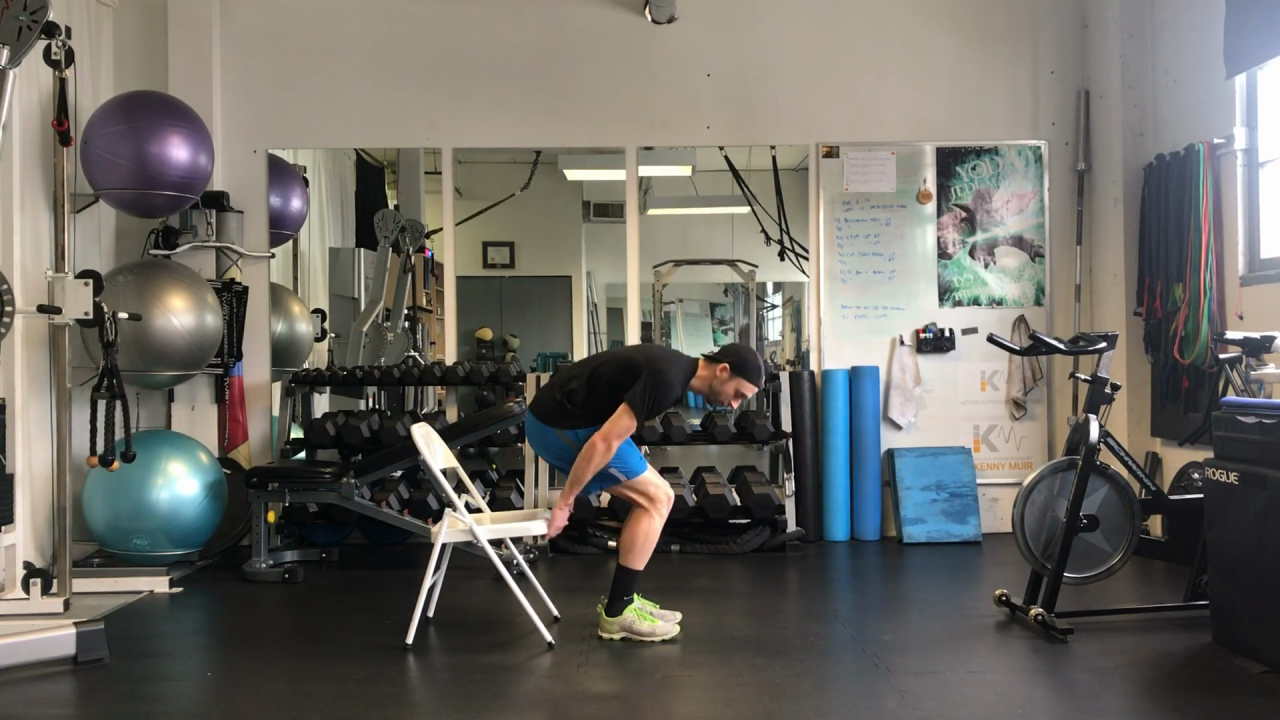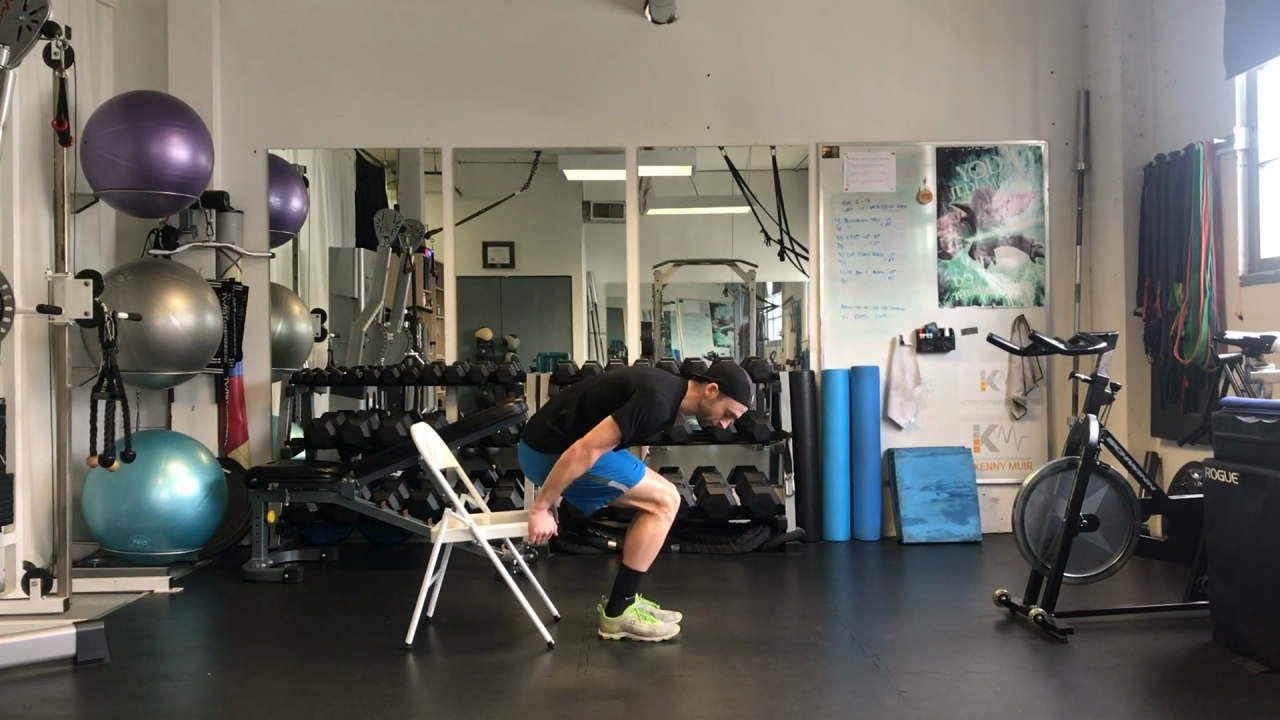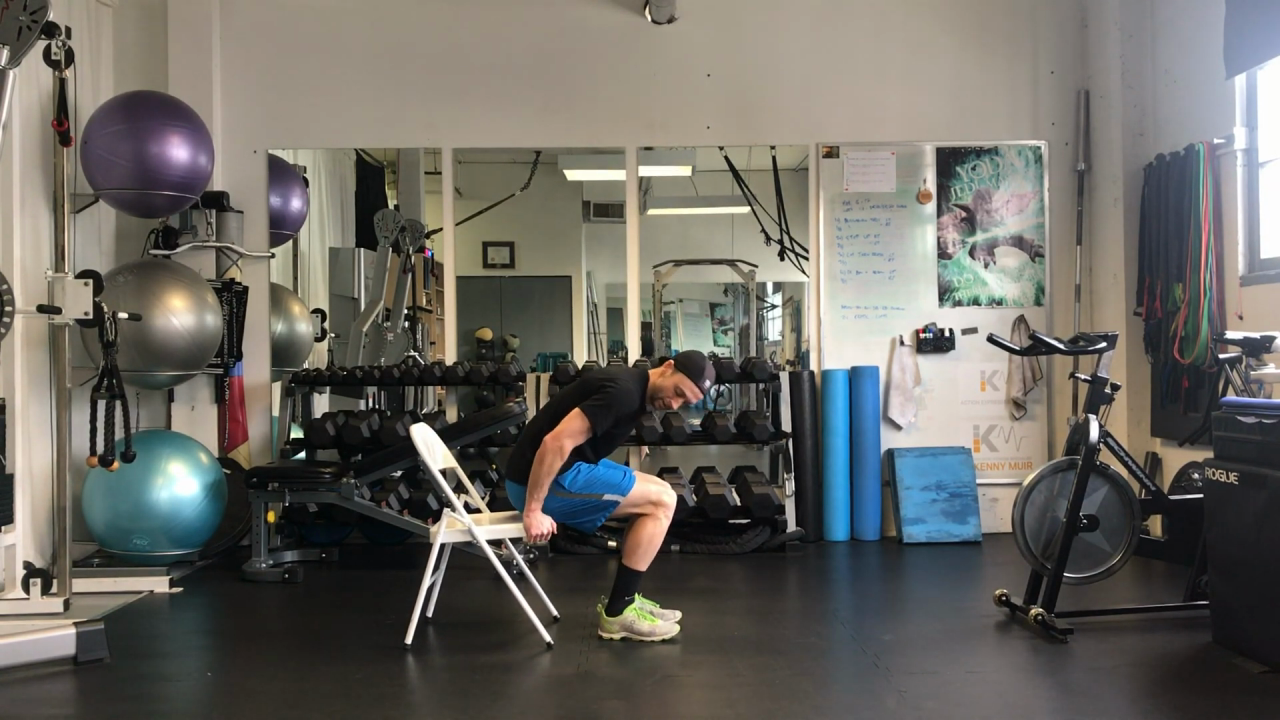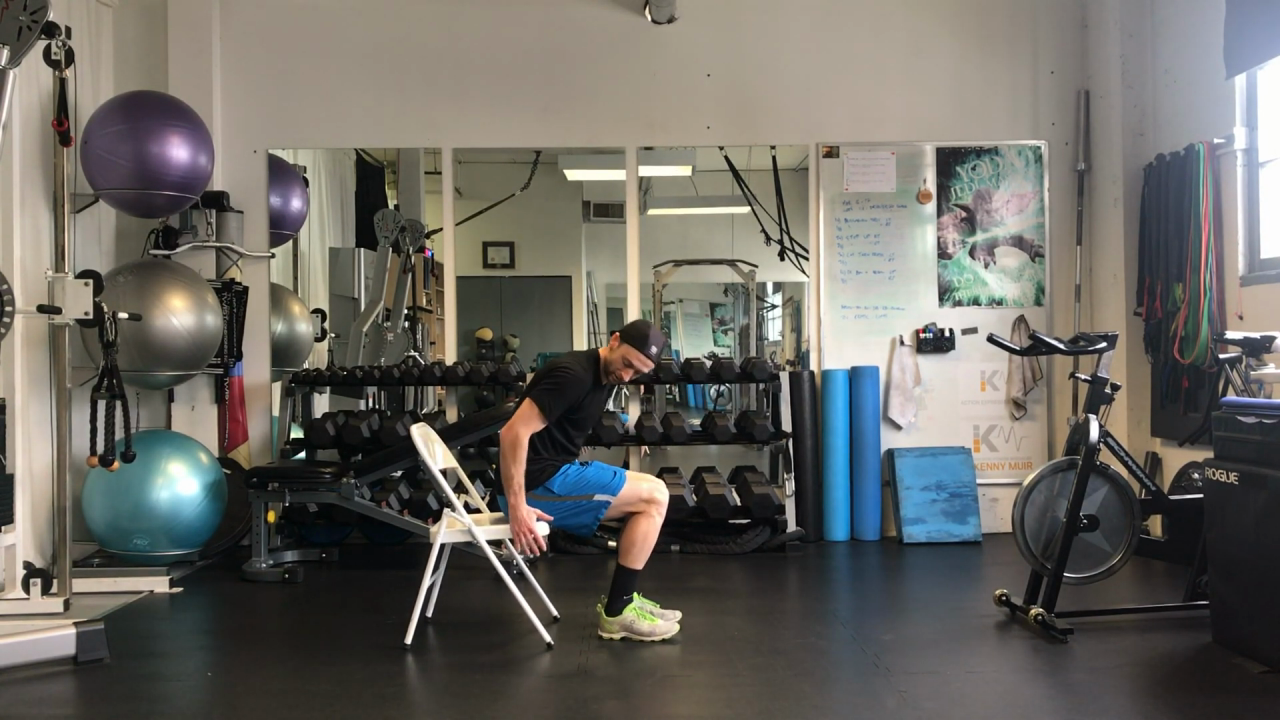
dt=0.4s
person 1, frame 1
left shoulder: (676, 370)
right shoulder: (667, 379)
right elbow: (604, 442)
right wrist: (565, 502)
left hip: (564, 419)
right hip: (559, 423)
left knee: (656, 497)
right knee: (656, 499)
left ankle: (622, 600)
right ankle: (618, 613)
person 1, frame 2
left shoulder: (667, 390)
right shoulder: (658, 400)
right elbow: (583, 451)
left wrist: (551, 496)
right wrist: (540, 508)
left hip: (555, 444)
right hip: (552, 451)
left knee: (660, 498)
right knee: (664, 502)
left ankle: (623, 600)
right ankle: (617, 613)
person 1, frame 3
left shoulder: (634, 388)
right shoulder: (624, 392)
right elbow: (556, 443)
right wrist: (533, 510)
right hip: (549, 479)
left knee: (656, 496)
right knee: (661, 501)
left ankle: (624, 599)
right ankle: (617, 614)
person 1, frame 4
left shoulder: (601, 378)
right shoulder: (573, 374)
right elbow: (513, 433)
right wrist: (517, 506)
left hip: (553, 475)
right hip: (538, 484)
left knee: (647, 493)
right knee: (653, 496)
left ankle: (623, 600)
right ankle: (617, 614)
